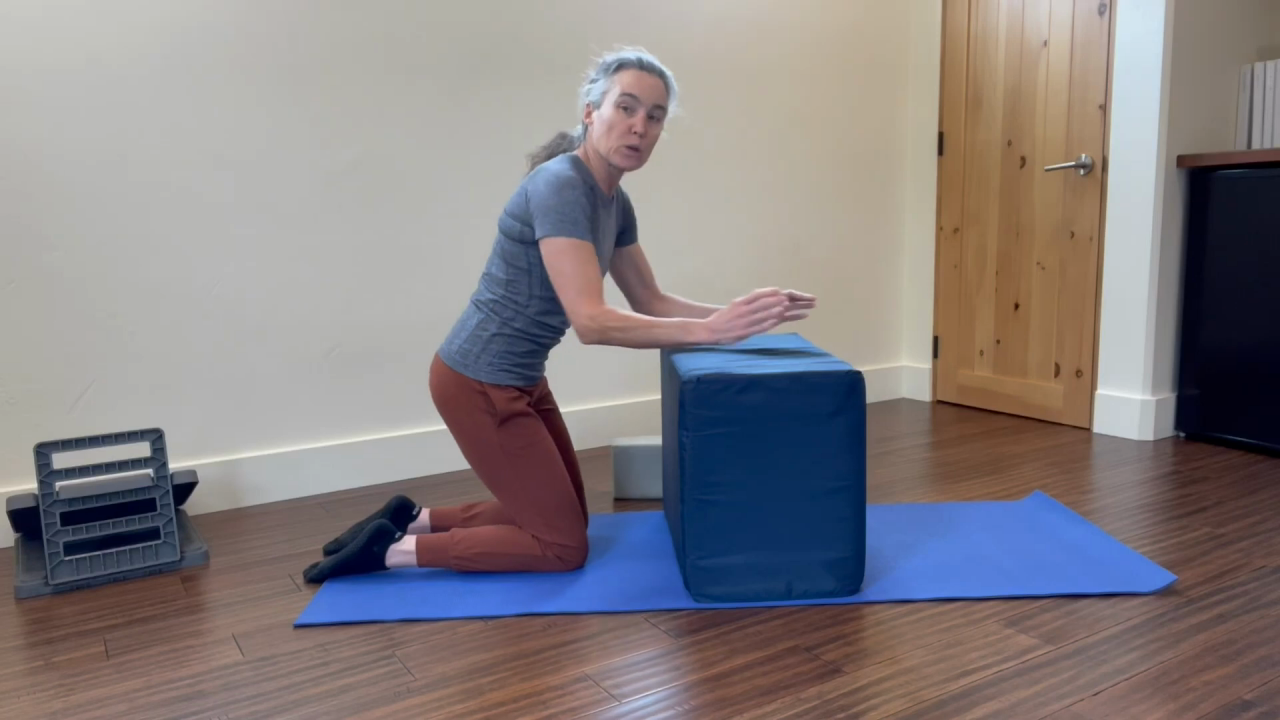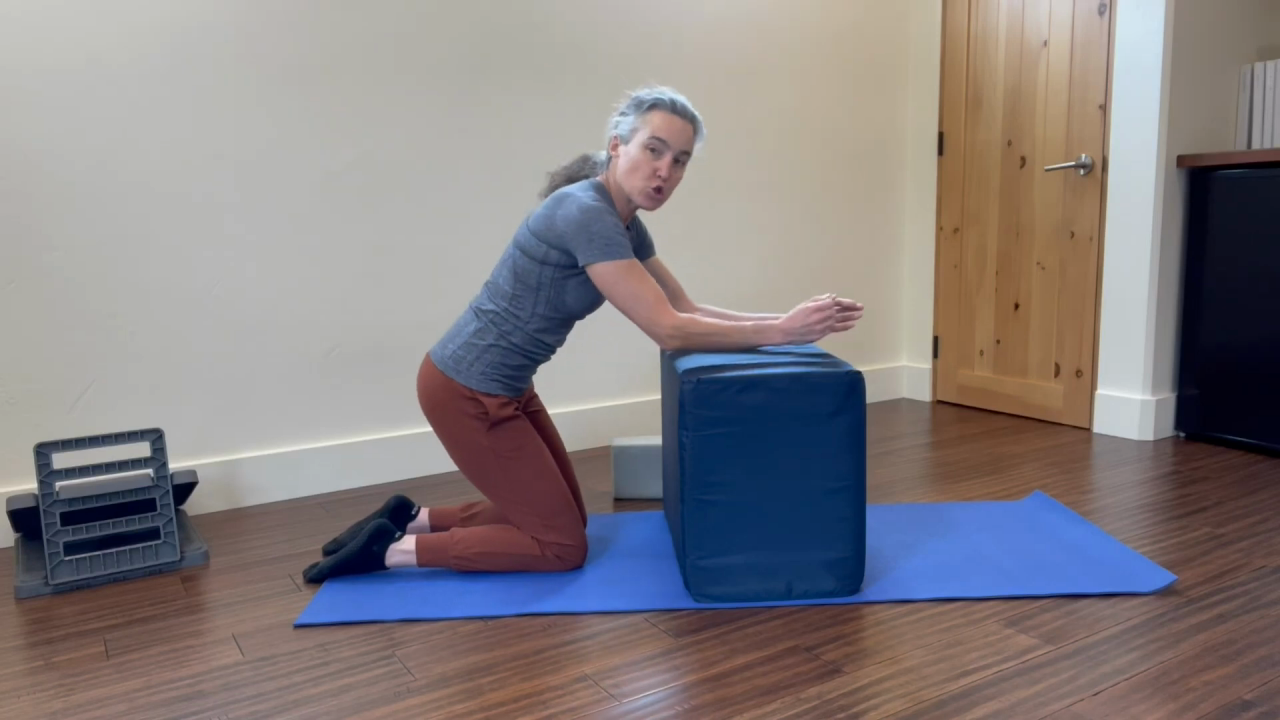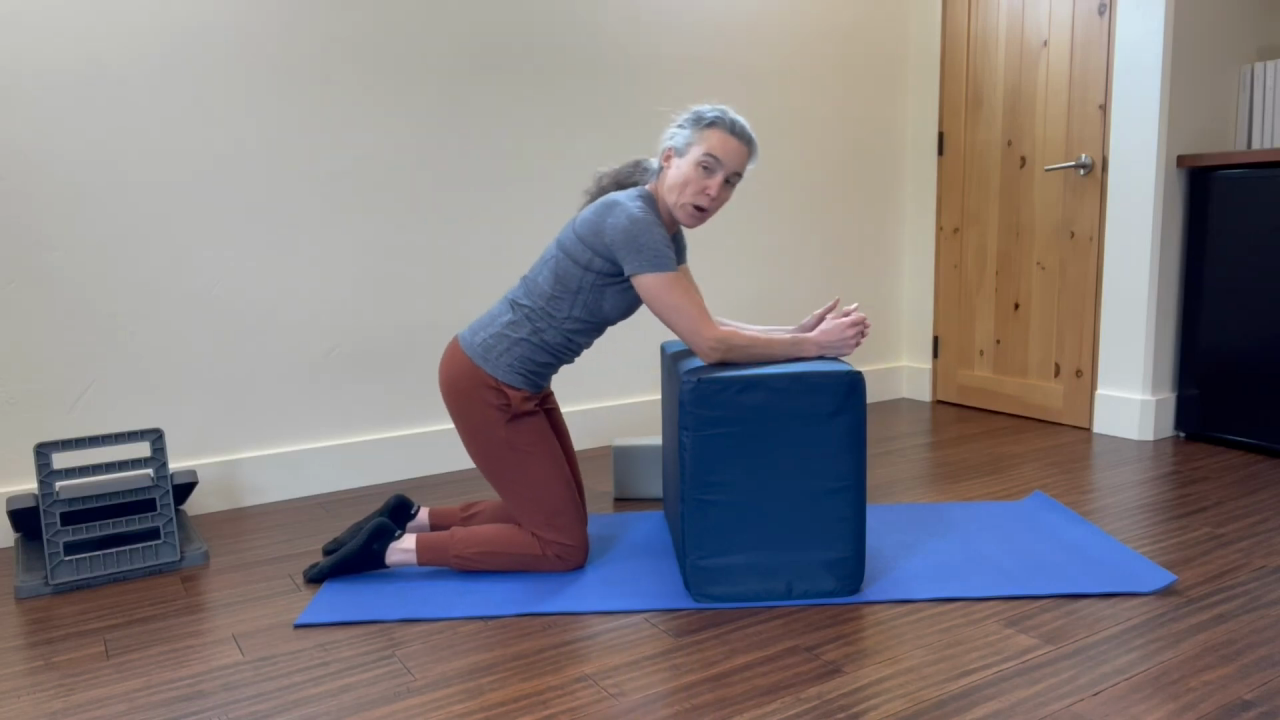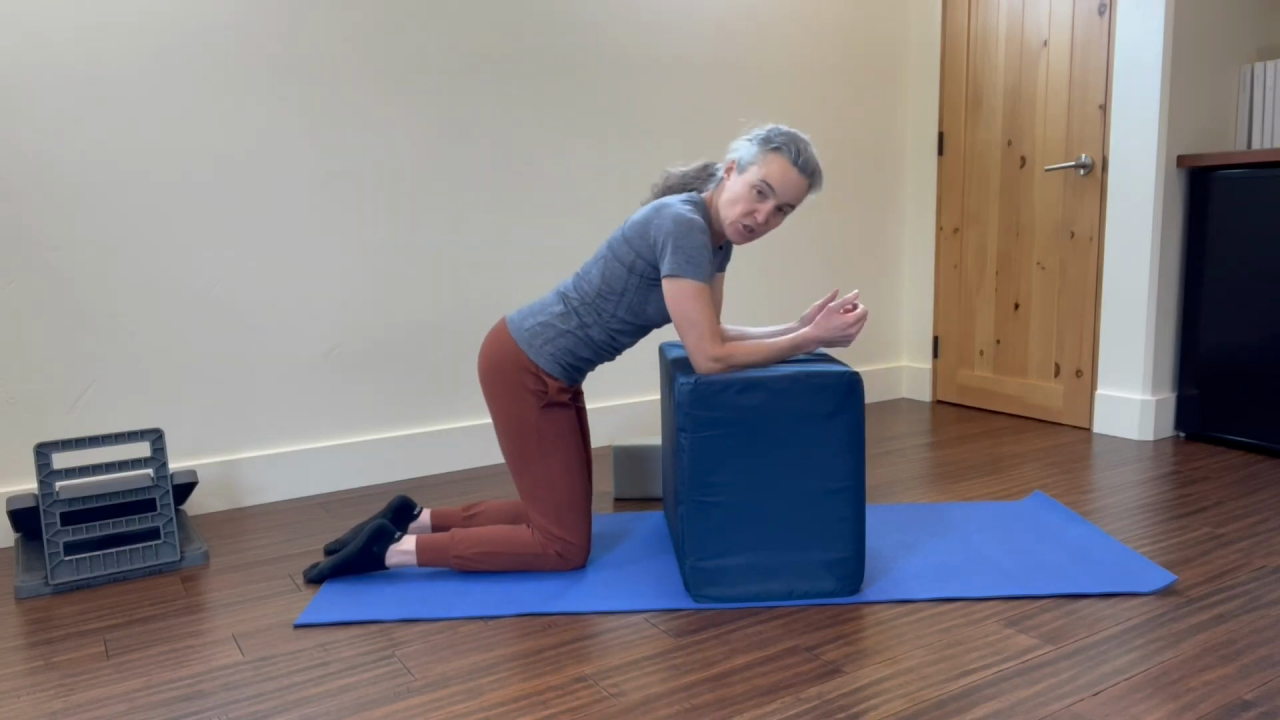
dt=0.4s
person 1, frame 1
left shoulder: (614, 202)
right shoulder: (559, 186)
left elbow: (650, 302)
right elbow: (590, 321)
left wrist: (731, 314)
right wrist: (708, 330)
left hip: (517, 380)
right hip: (479, 386)
left knee: (562, 517)
right knee: (563, 546)
left ankle: (413, 519)
right ankle: (392, 550)
person 1, frame 2
left shoulder: (623, 225)
right shoulder: (585, 214)
left elbow: (684, 311)
right elbow: (668, 331)
left wrist: (786, 321)
right wrist: (778, 333)
left hip: (501, 387)
right hip: (465, 392)
left knee: (561, 516)
right knee: (563, 544)
left ankle: (412, 519)
right ankle: (392, 549)
person 1, frame 3
left shoulder: (663, 228)
right shoulder: (631, 222)
left elbow: (703, 329)
right elbow: (708, 345)
left wrist: (798, 331)
right wrist: (812, 346)
left hip: (513, 377)
right hip: (486, 381)
left knee: (555, 515)
right knee: (563, 546)
left ankle: (411, 517)
right ankle: (391, 548)
person 1, frame 4
left shoulder: (717, 233)
right shoulder: (683, 226)
left elbow: (709, 335)
right elbow: (708, 359)
left wrist: (796, 328)
right wrist: (810, 340)
left hip: (547, 368)
right hip: (524, 367)
left knee: (558, 517)
right knee: (563, 545)
left ankle: (413, 518)
right ankle: (390, 549)
